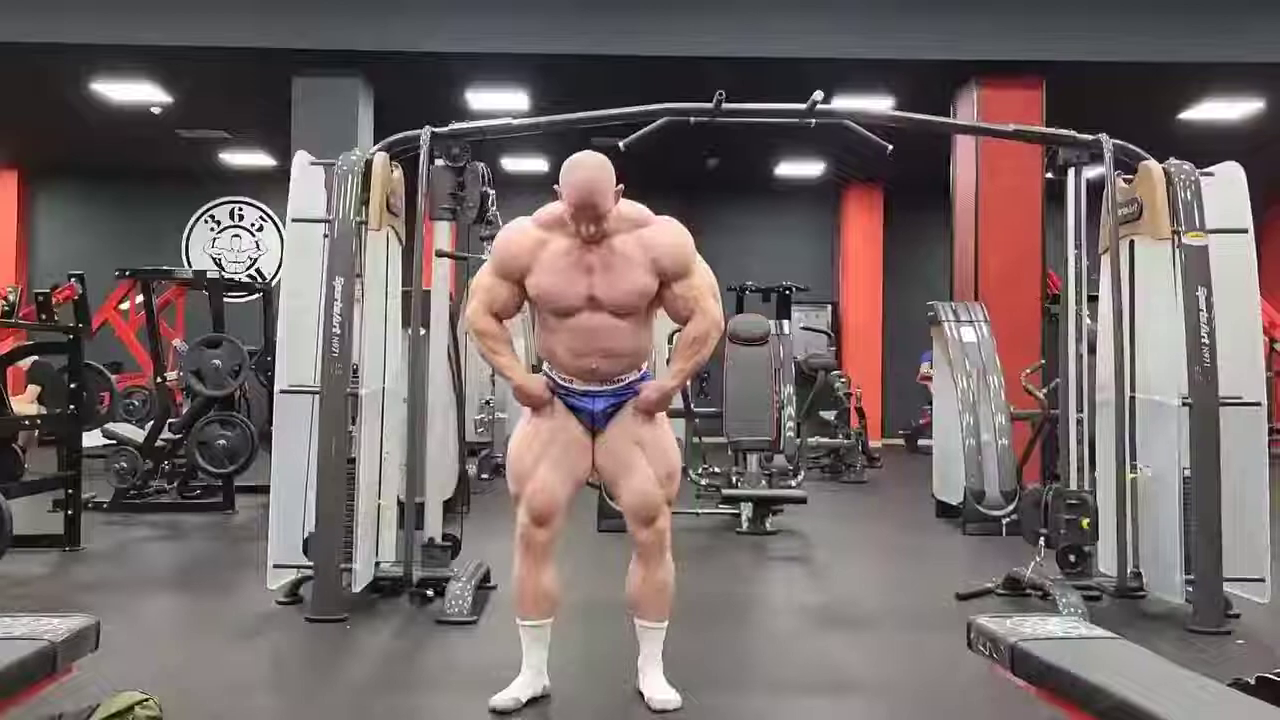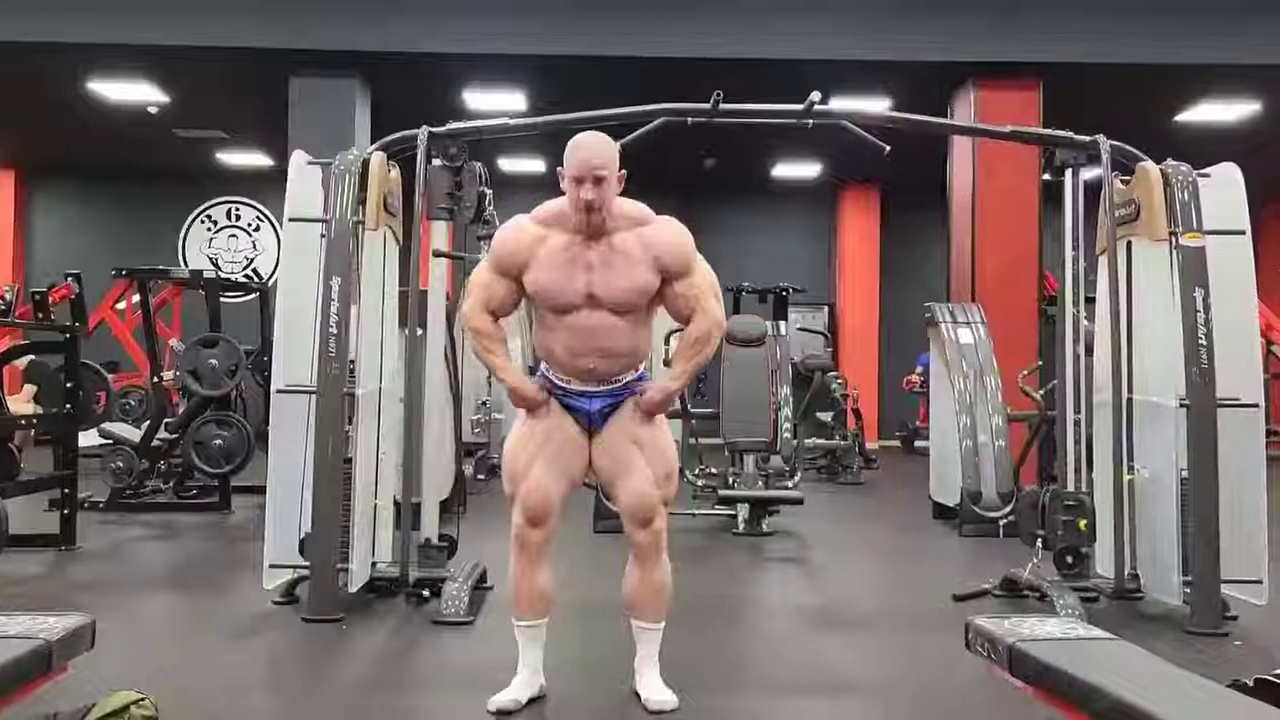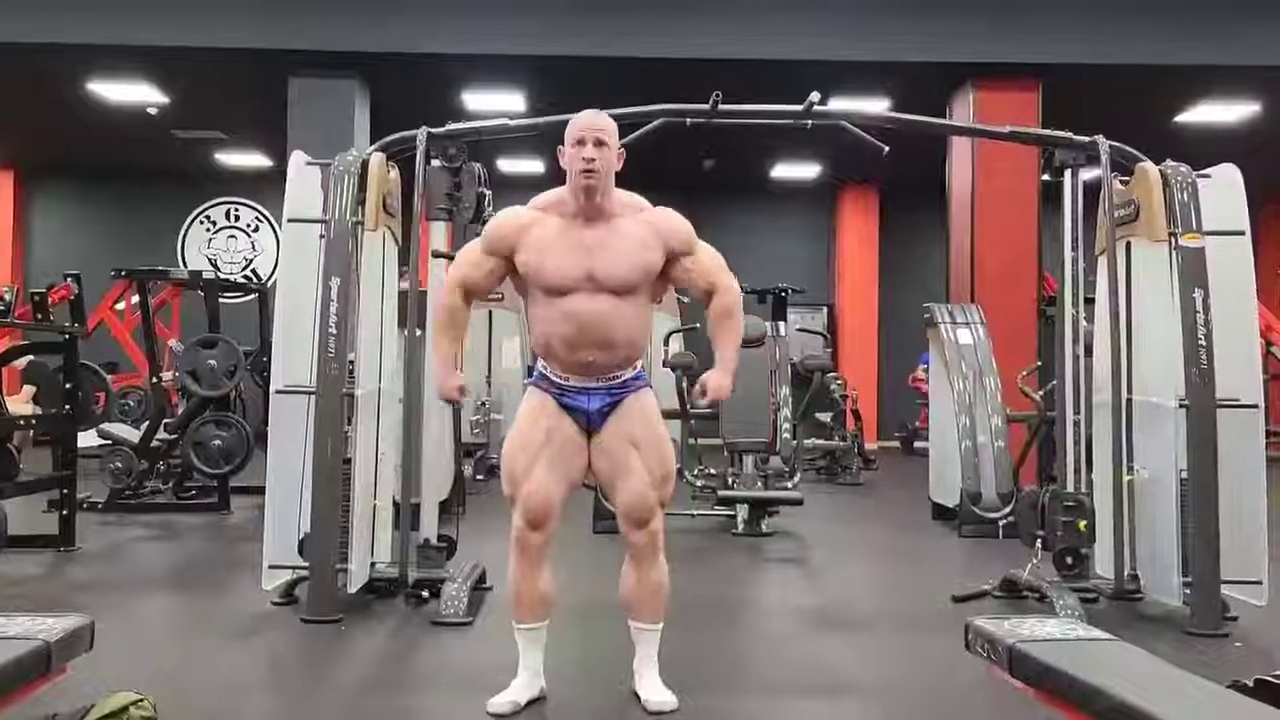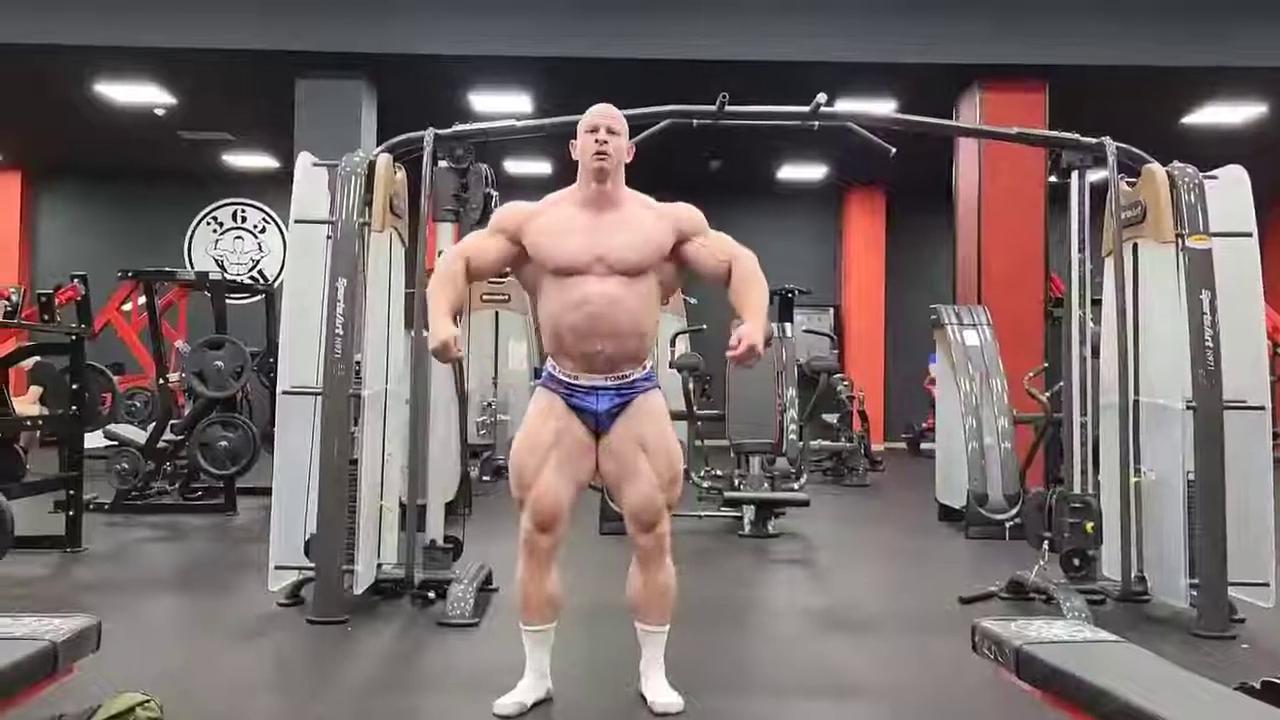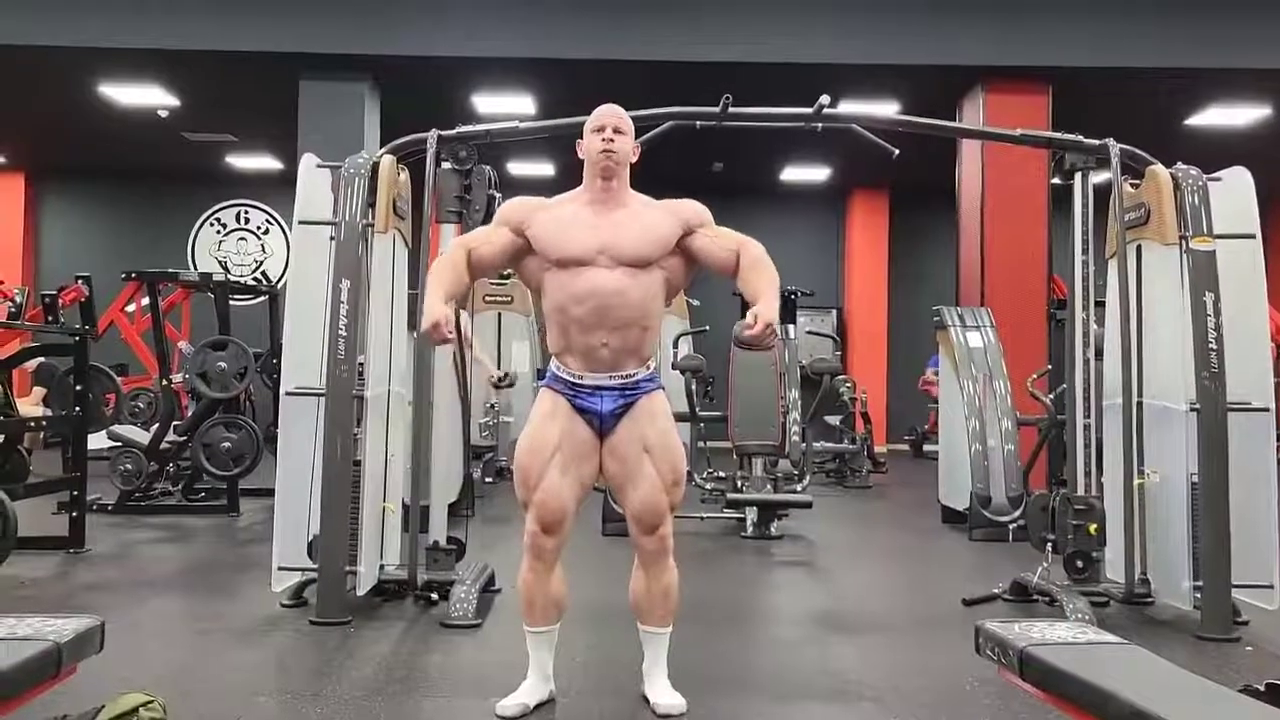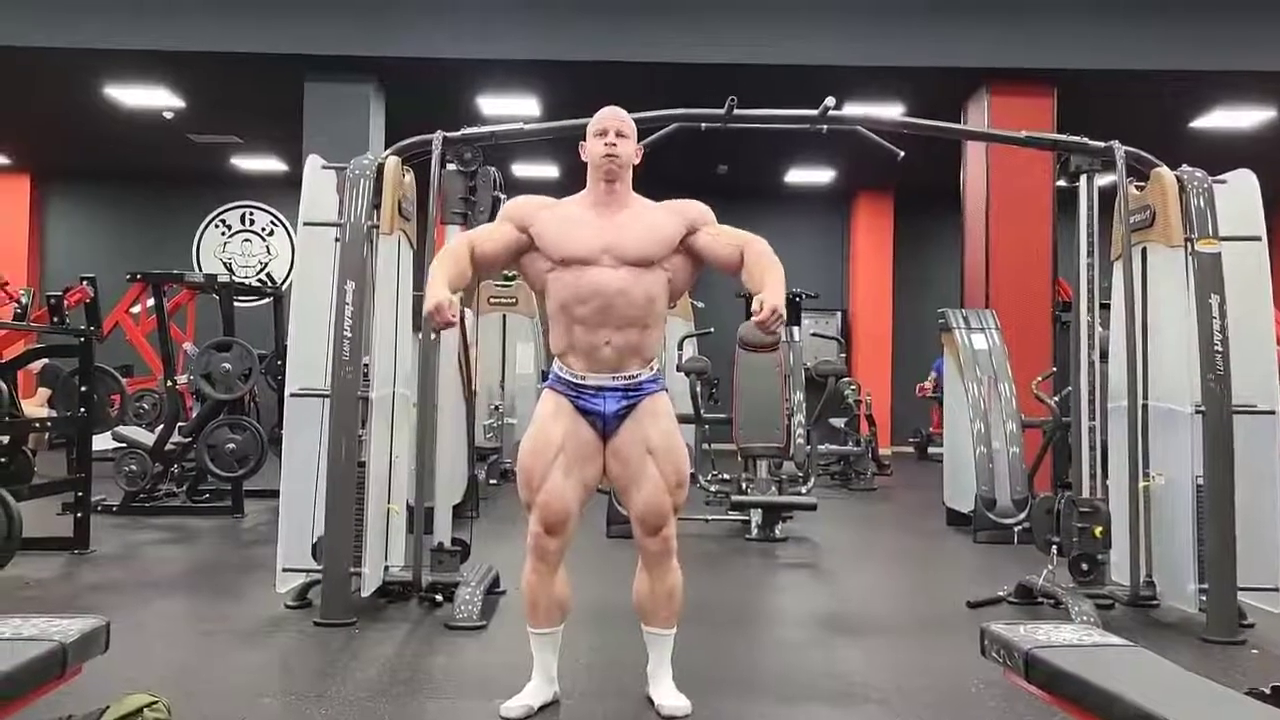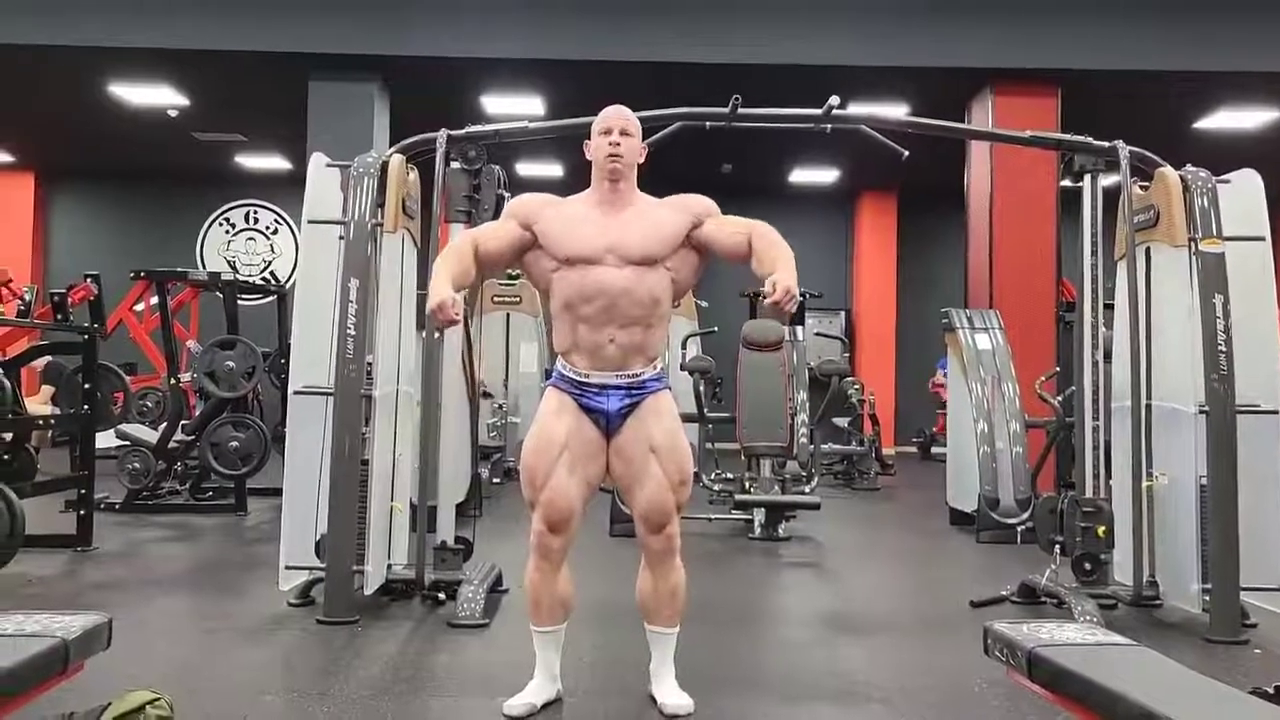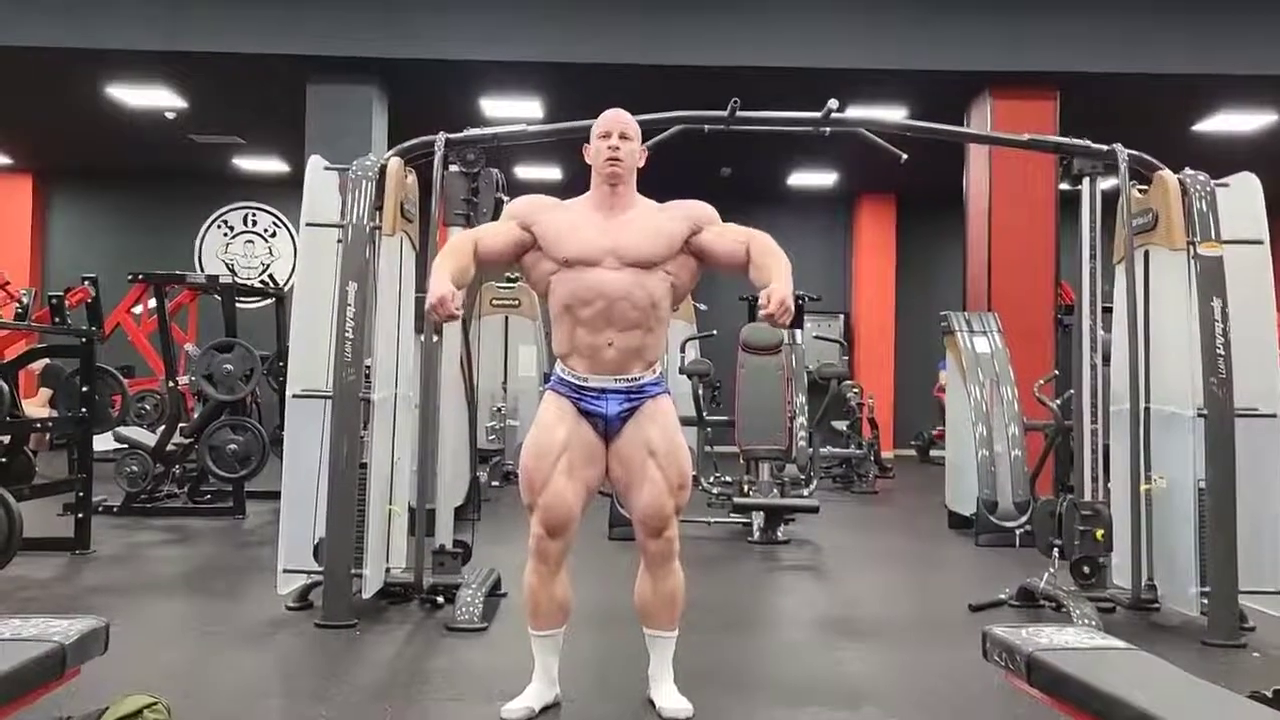
dt=0.4s
person 1, frame 1
left shoulder: (661, 240)
right shoulder: (524, 240)
left elbow: (707, 315)
right elbow: (481, 311)
left wrist: (671, 382)
right wrist: (518, 378)
left hip: (632, 400)
right hip: (556, 400)
left knee: (653, 529)
right knee: (534, 527)
left ankle: (651, 670)
right ankle: (532, 671)
person 1, frame 2
left shoulder: (662, 238)
right shoulder: (522, 237)
left elbow: (707, 314)
right elbow: (478, 310)
left wrist: (672, 384)
right wrist: (512, 378)
left hip: (629, 399)
right hip: (552, 399)
left knee: (649, 530)
right knee: (528, 527)
left ankle: (647, 671)
right ankle: (528, 673)
person 1, frame 3
left shoulder: (659, 227)
right shoulder: (519, 226)
left elbow: (722, 290)
right elbow: (457, 287)
left wrist: (724, 366)
right wrist: (445, 363)
left hip: (627, 396)
right hip: (551, 395)
left knee: (646, 531)
right knee: (528, 529)
person 1, frame 4
left shoulder: (669, 219)
right shoulder: (528, 219)
left elbow: (737, 263)
right elbow: (459, 261)
left wrist: (754, 322)
right wrist: (441, 319)
left hip: (635, 394)
right hip: (559, 394)
left knee: (652, 533)
right knee: (537, 532)
person 1, frame 5
left shoulder: (676, 216)
right shoulder: (533, 215)
left elbow: (745, 253)
right elbow: (463, 253)
left wrist: (766, 302)
right wrist: (437, 299)
left hip: (639, 395)
right hip: (564, 394)
left knee: (655, 535)
right knee: (541, 533)
person 1, frame 6
left shoulder: (678, 217)
right shoulder: (537, 215)
left elbow: (748, 248)
right elbow: (467, 248)
left wrist: (771, 289)
right wrist: (440, 287)
left hip: (643, 396)
right hip: (567, 394)
left knee: (659, 535)
right knee: (545, 534)
person 1, frame 7
left shoulder: (681, 213)
right shoulder: (540, 212)
left elbow: (754, 235)
right elbow: (471, 245)
left wrist: (783, 272)
right wrist: (443, 284)
left hip: (645, 394)
right hip: (569, 393)
left knee: (662, 534)
right knee: (547, 532)
person 1, frame 8
left shoulder: (682, 219)
right shoulder: (541, 215)
left elbow: (753, 244)
right elbow: (471, 243)
left wrist: (779, 282)
right wrist: (443, 279)
left hip: (645, 398)
right hip: (569, 396)
left knee: (660, 537)
right knee: (546, 537)
